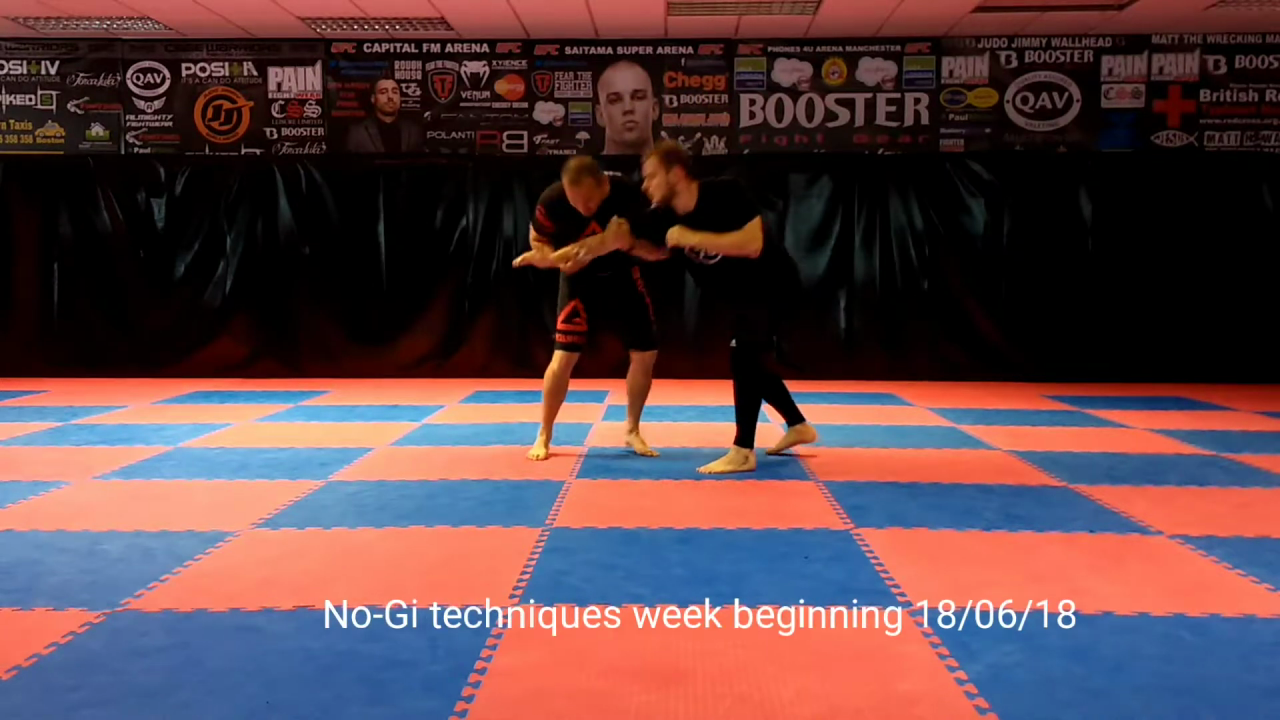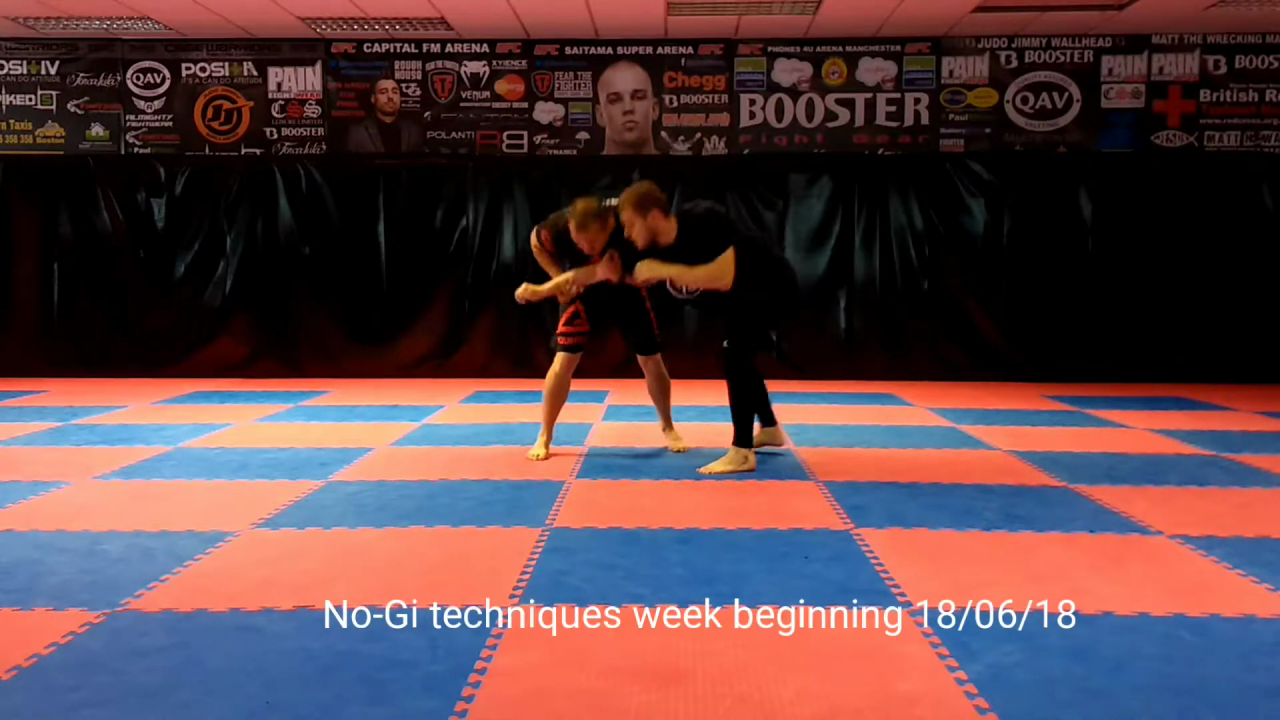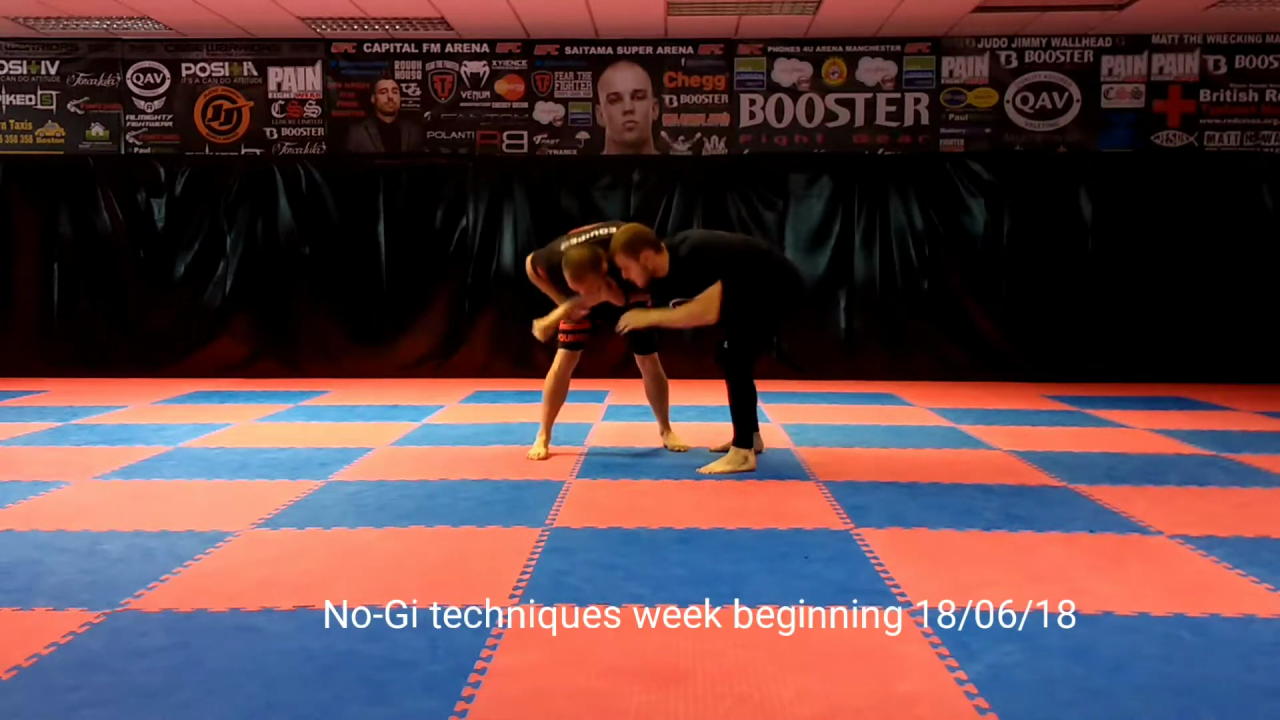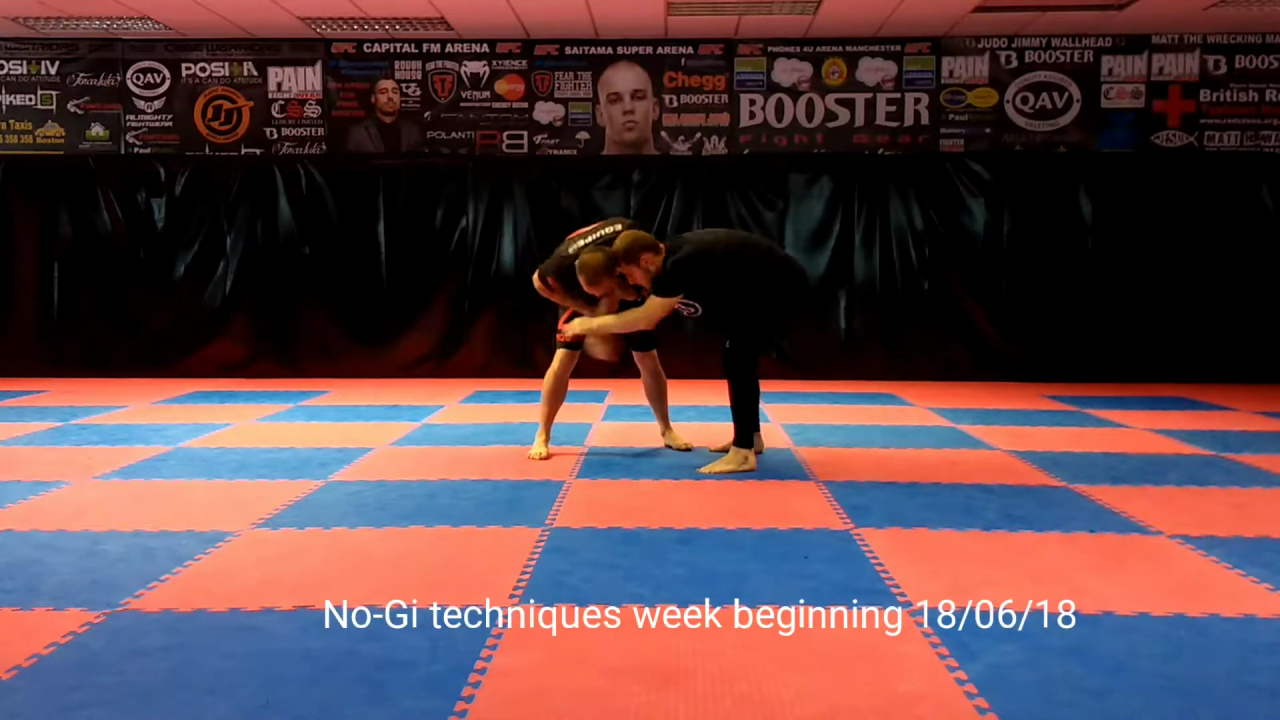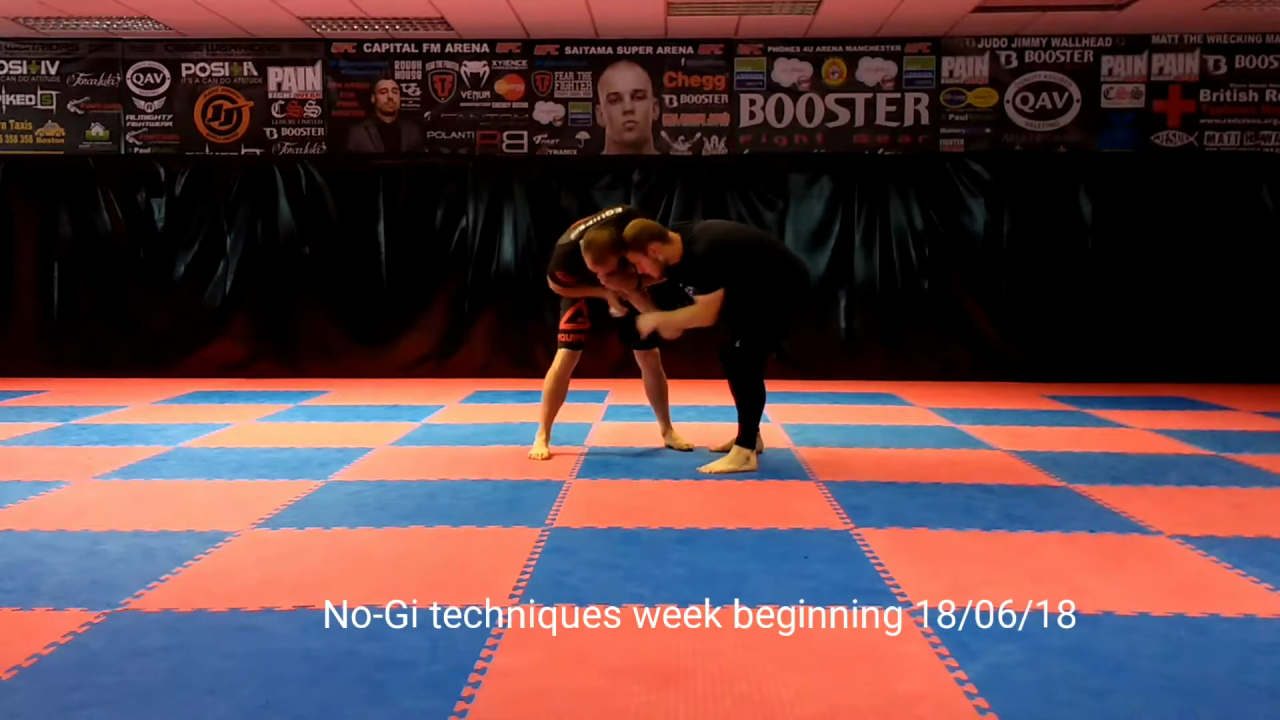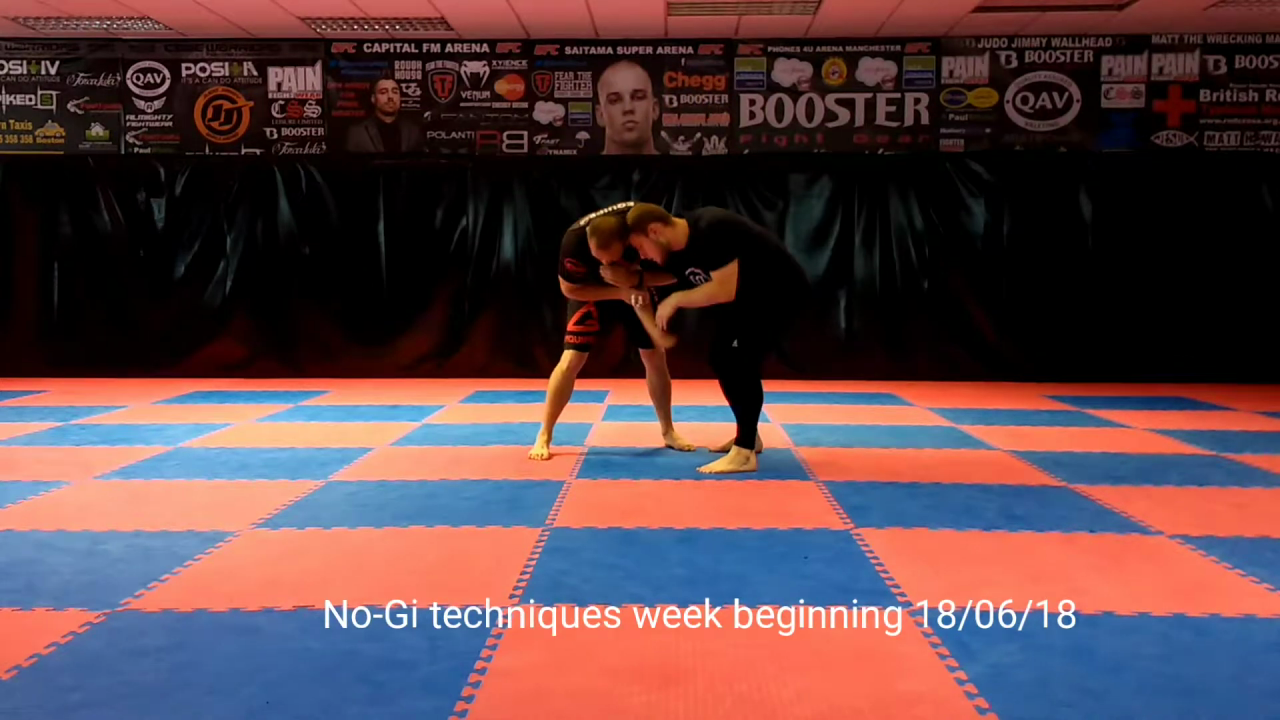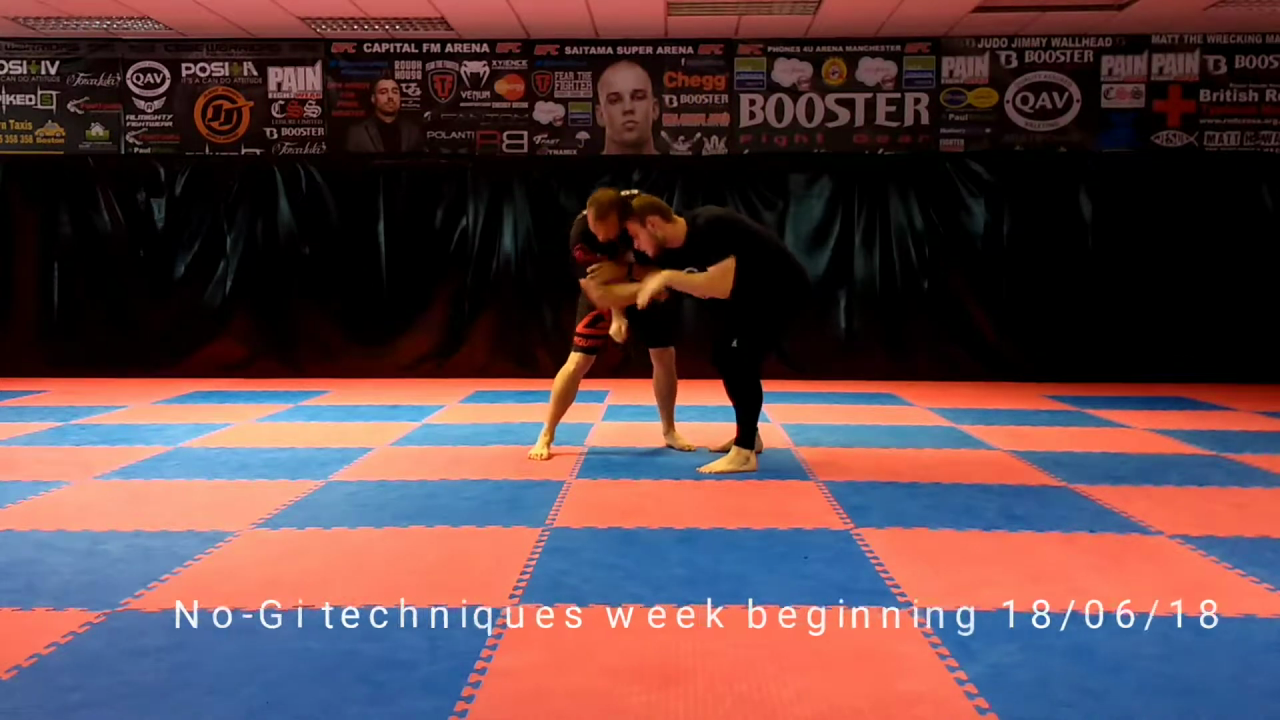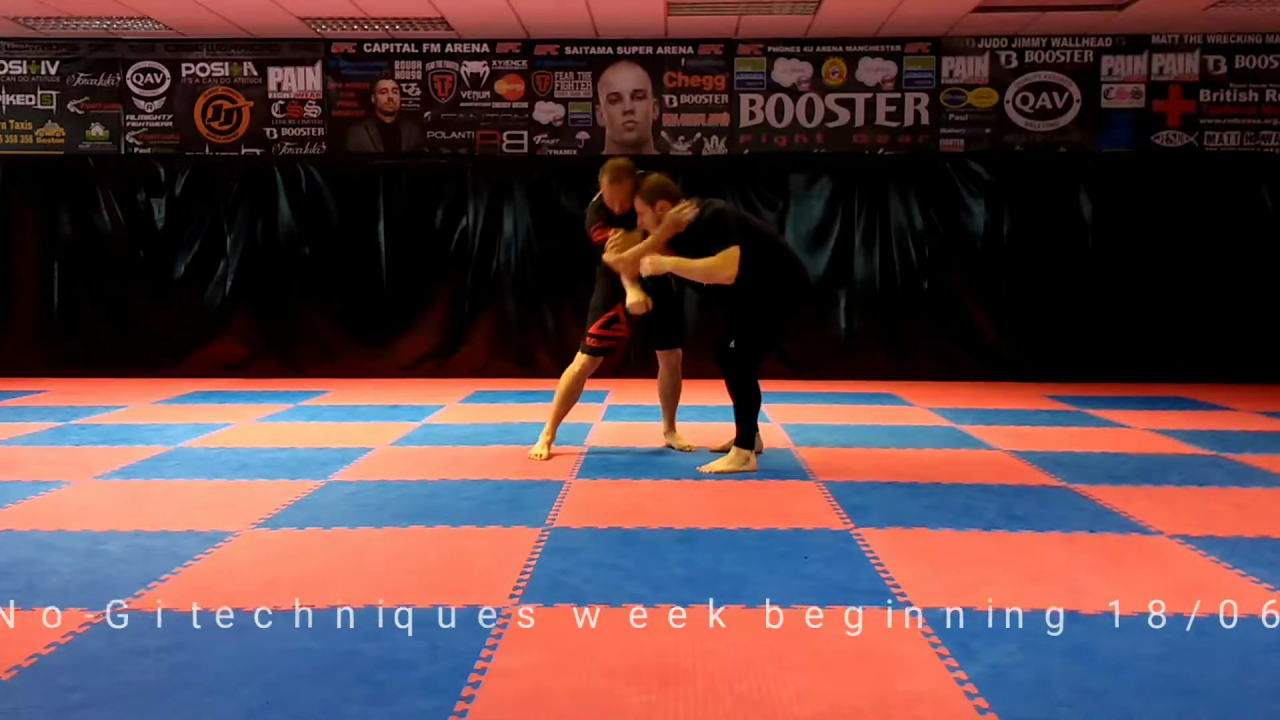
dt=0.2s
person 1, frame 1
left shoulder: (725, 194)
right shoulder: (666, 219)
left elbow: (753, 244)
left wrist: (693, 237)
left hip: (771, 284)
right hip: (741, 291)
left knee: (744, 356)
right knee: (754, 362)
left ankle: (742, 452)
right ankle: (798, 426)
person 1, frame 2
left shoulder: (703, 221)
right shoulder: (652, 250)
left elbow: (724, 276)
left wrist: (665, 270)
left hip: (770, 286)
right hip: (742, 295)
left knee: (737, 356)
right knee: (739, 359)
left ankle: (742, 452)
right ankle: (768, 427)
person 1, frame 3
left shoulder: (693, 255)
right shoulder: (659, 276)
left elbow: (708, 312)
left wrist: (651, 316)
left hip: (777, 289)
right hip: (750, 295)
left knee: (736, 359)
right knee: (730, 357)
left ankle: (743, 452)
right ankle: (750, 434)
person 1, frame 4
left shoulder: (683, 263)
right shoulder: (674, 256)
left elbow: (647, 319)
left wrist: (592, 323)
left hip: (781, 289)
right hip: (758, 291)
left knee: (738, 359)
right knee: (737, 357)
left ankle: (744, 453)
right ankle: (751, 436)
person 1, frame 5
left shoulder: (705, 252)
right shoulder: (679, 242)
left elbow: (706, 316)
left wrist: (656, 319)
left hip: (784, 289)
right hip: (758, 292)
left knee: (744, 360)
right knee: (732, 358)
left ankle: (745, 452)
right ankle: (750, 436)
person 1, frame 6
left shoulder: (711, 230)
right shoulder: (676, 248)
left elbow: (725, 290)
left wrist: (676, 299)
left hip: (780, 292)
right hip: (749, 295)
left knee: (742, 362)
right knee: (721, 358)
left ankle: (745, 452)
right ankle: (748, 435)
person 1, frame 7
left shoulder: (710, 228)
right shoulder: (672, 248)
left elbow: (720, 285)
right elbow: (653, 286)
left wrist: (665, 278)
right wrist: (610, 293)
left hip: (781, 291)
right hip: (747, 295)
left knee: (740, 362)
right knee: (724, 357)
left ankle: (744, 453)
right ankle: (748, 434)
person 1, frame 8
left shoulder: (714, 219)
right shoulder: (680, 228)
left elbow: (726, 272)
left wrist: (667, 263)
left hip: (781, 291)
right hip: (751, 293)
left knee: (739, 363)
right knee: (728, 357)
left ankle: (744, 453)
right ankle: (749, 435)
person 2, frame 1
left shoulder: (628, 195)
right shoulder: (551, 201)
left elbow: (659, 251)
right elbow: (537, 242)
left wrist: (626, 243)
right wrist: (562, 261)
left hip: (622, 275)
right hip: (580, 279)
left knee: (645, 354)
right knee: (564, 357)
left ankle: (632, 431)
right ankle: (544, 437)
person 2, frame 2
right shoulder: (560, 227)
right elbow: (536, 243)
left wrist: (618, 273)
right wrist: (560, 281)
left hip: (625, 285)
right hip: (584, 288)
left knee: (651, 360)
right knee: (565, 359)
left ankle: (667, 427)
right ankle: (544, 438)
person 2, frame 3
right shoulder: (557, 258)
right elbow: (531, 266)
left wrist: (621, 296)
right wrist: (564, 302)
left hip: (627, 292)
left knee: (649, 361)
right knee: (565, 357)
left ankle: (665, 430)
right ankle: (543, 437)
person 2, frame 4
right shoulder: (564, 264)
right elbow: (539, 283)
left wrist: (632, 293)
right wrist: (584, 307)
left hip: (628, 288)
right hip: (580, 297)
left knee: (648, 359)
right knee: (565, 357)
left ankle: (666, 430)
right ankle: (542, 437)
person 2, frame 5
left shoulder: (632, 224)
right shoulder: (567, 251)
right elbow: (555, 285)
left wrist: (635, 282)
right wrist: (604, 292)
left hip: (628, 284)
right hip: (582, 288)
left knee: (649, 358)
right knee: (566, 358)
left ankle: (667, 431)
right ankle: (542, 437)
person 2, frame 6
right shoulder: (575, 241)
left elbow: (671, 270)
right elbow: (570, 289)
left wrist: (636, 279)
right wrist: (620, 292)
left hip: (633, 286)
right hip: (591, 290)
left knee: (655, 358)
right knee: (572, 359)
left ankle: (668, 431)
right ankle: (544, 437)
person 2, frame 7
right shoulder: (581, 232)
left wrist: (625, 271)
left knee: (665, 357)
right knee: (579, 361)
left ankle: (669, 431)
right ankle: (546, 437)
person 2, frame 8
right shoulder: (598, 215)
left hip: (658, 284)
right hip: (615, 288)
left knee: (672, 358)
right knee: (585, 362)
left ankle: (670, 431)
right ankle: (547, 435)
